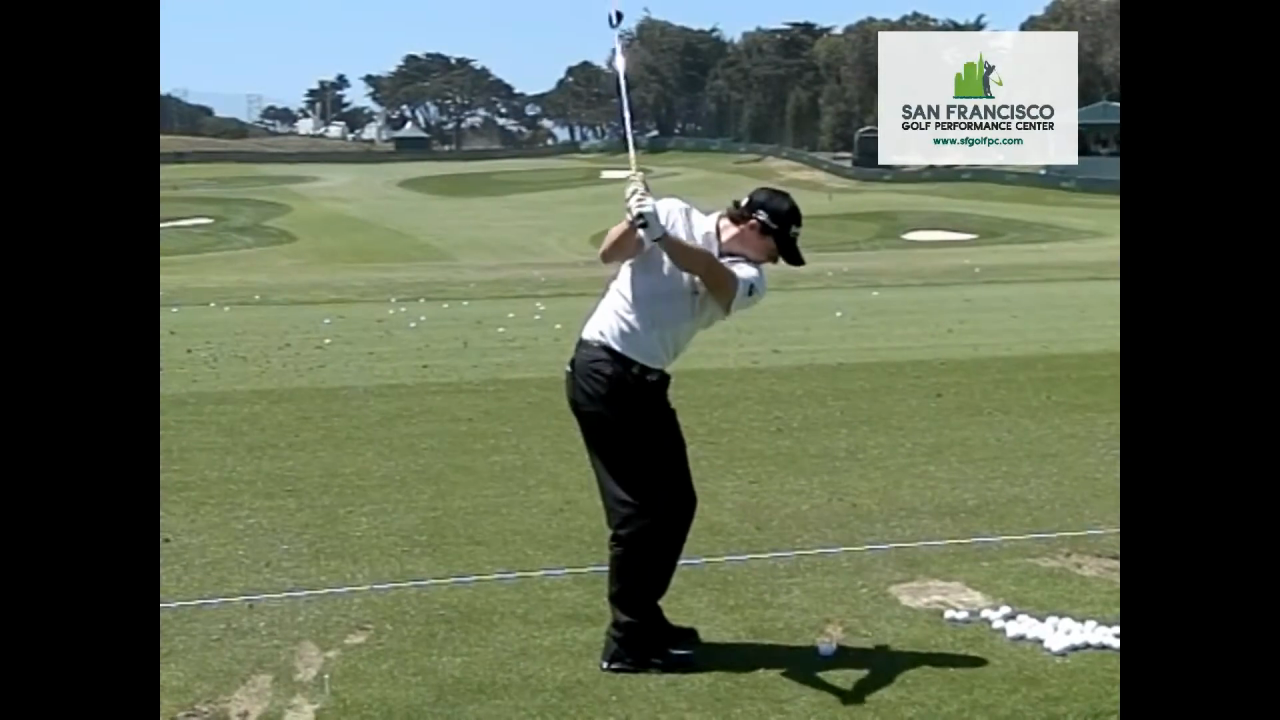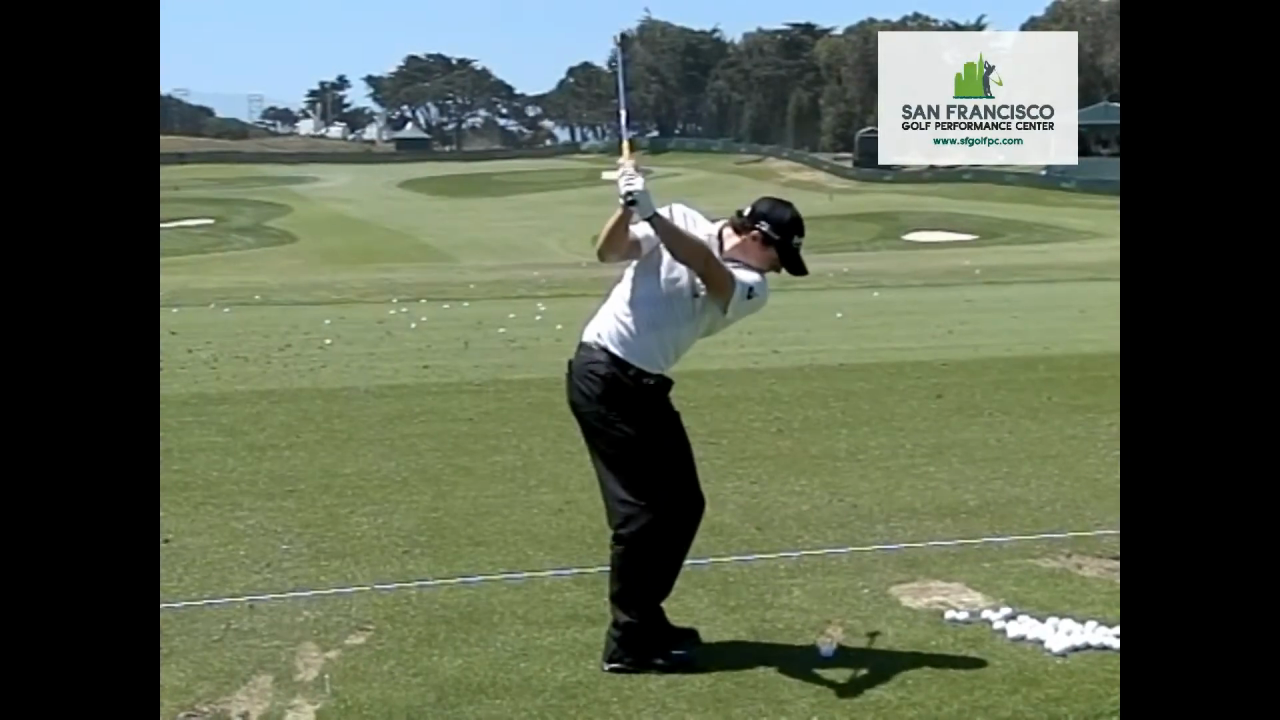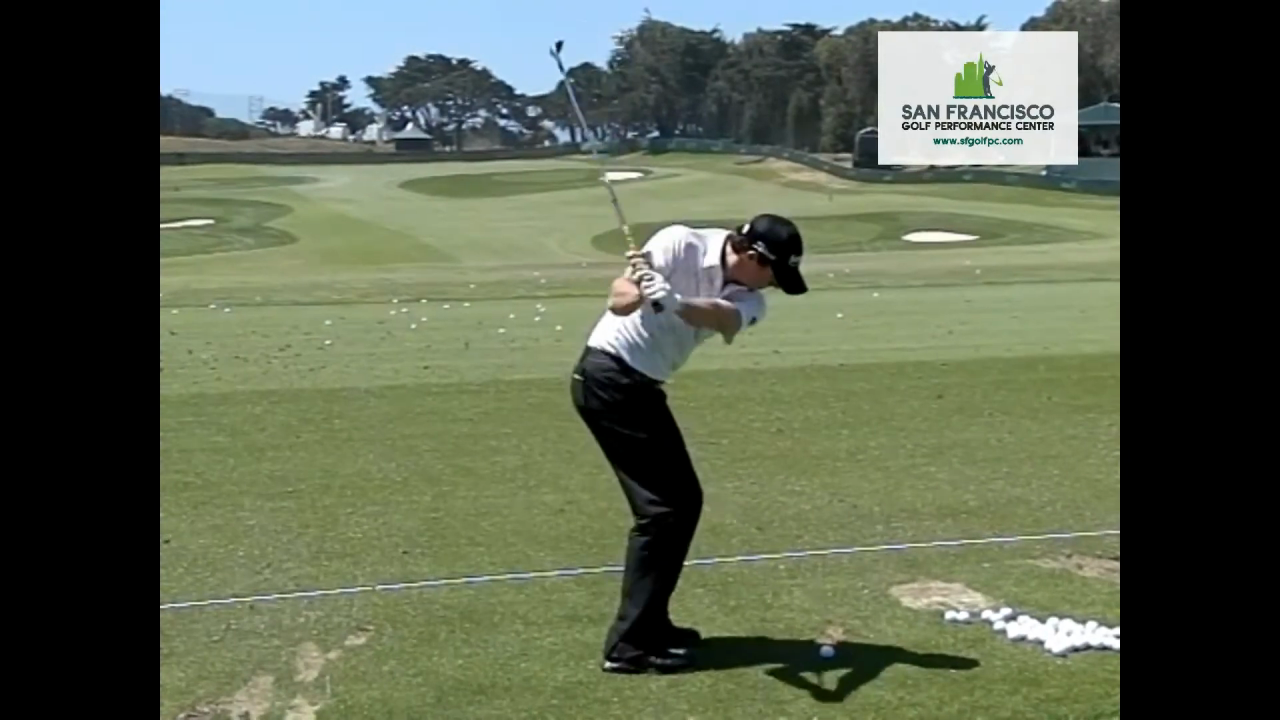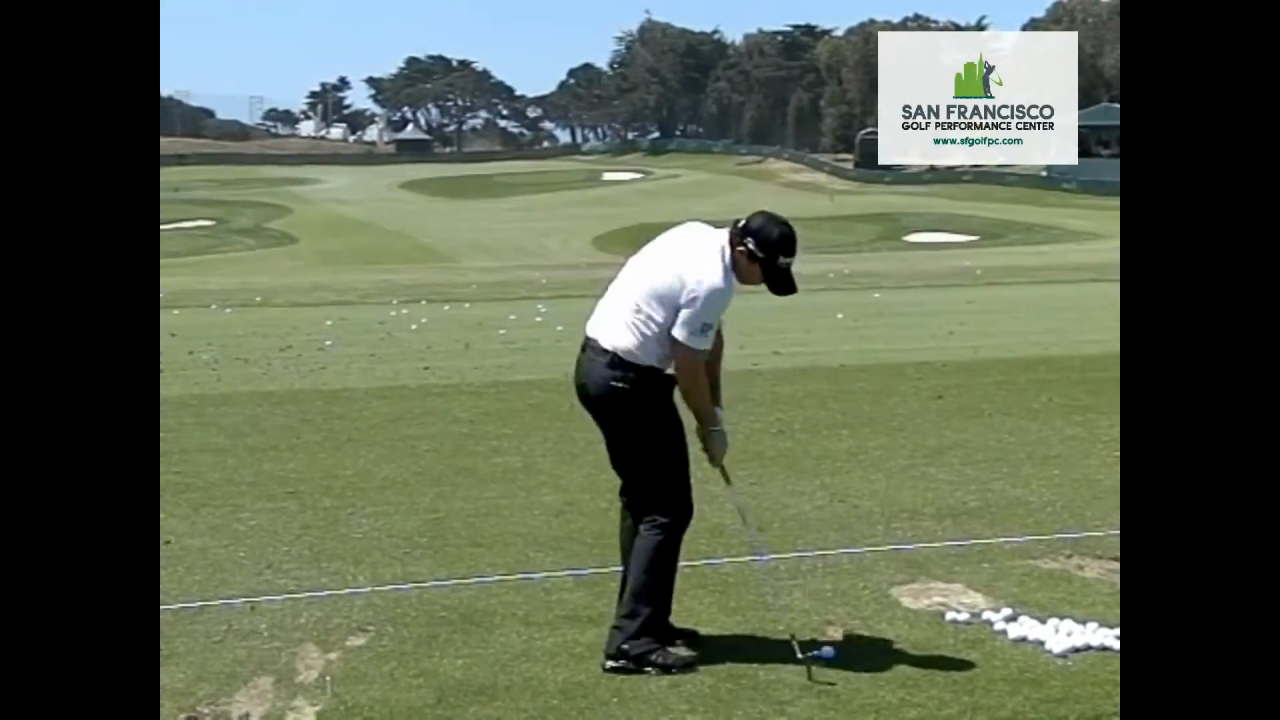
dt=0.4s
person 1, frame 1
left shoulder: (749, 280)
right shoulder: (676, 215)
left elbow: (707, 269)
right elbow: (611, 253)
left wrist: (659, 234)
right wrist: (634, 220)
left hip: (647, 382)
right hip: (603, 371)
left knee: (675, 503)
right knee: (636, 510)
left ankle: (644, 618)
right ankle: (627, 643)
person 1, frame 2
left shoulder: (751, 288)
right shoulder: (681, 219)
left elbow: (703, 264)
right elbow: (609, 252)
left wrist: (651, 216)
right wrist: (627, 212)
left hip: (647, 387)
right hip: (602, 374)
left knee: (684, 506)
right knee: (639, 510)
left ankle: (646, 619)
right ankle: (628, 642)
person 1, frame 3
left shoulder: (751, 301)
right shoulder: (682, 243)
left elbow: (718, 320)
right elbow: (619, 301)
left wrist: (674, 304)
right wrist: (642, 288)
left hip: (640, 384)
right hip: (609, 377)
left knee: (684, 501)
right knee: (662, 506)
left ankle: (647, 621)
right ankle: (629, 643)
person 1, frame 4
left shoulder: (699, 234)
right shoulder: (713, 287)
right elbow: (687, 367)
left wrist: (712, 413)
right wrist: (710, 426)
left hip: (596, 364)
right hip: (630, 380)
left knee: (642, 498)
right knee: (667, 508)
left ankle: (641, 618)
right ankle: (631, 642)
